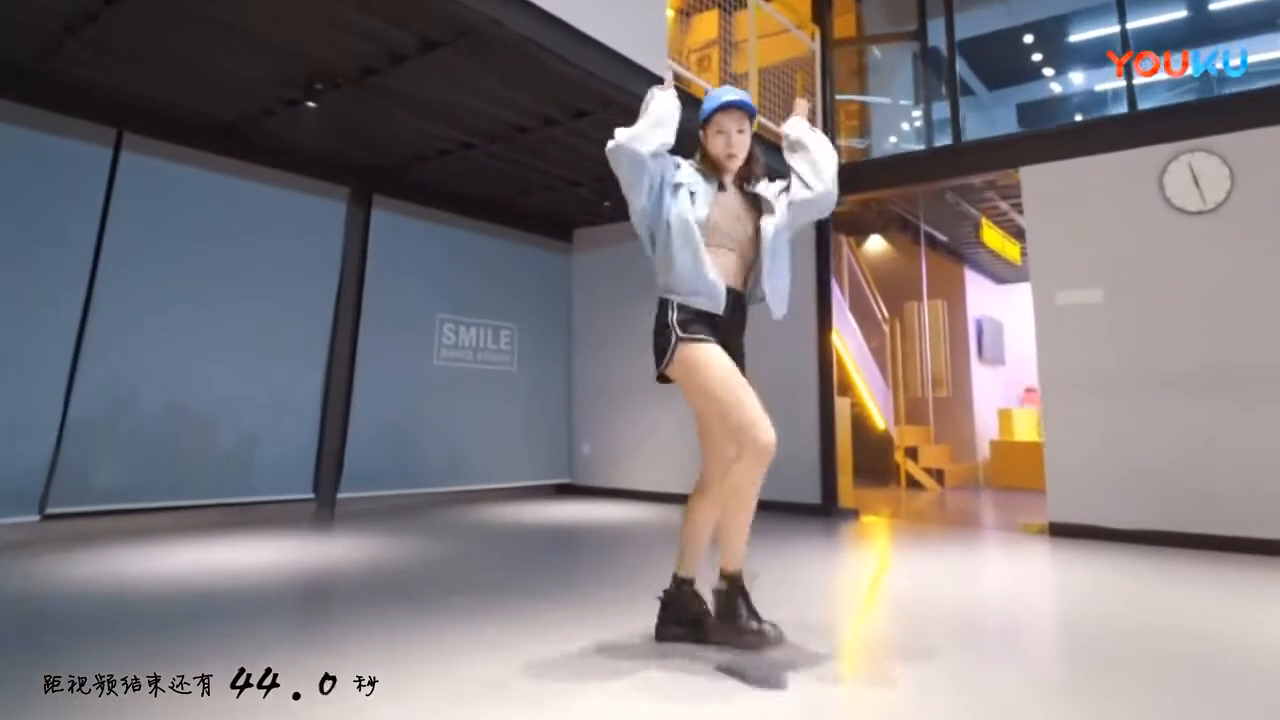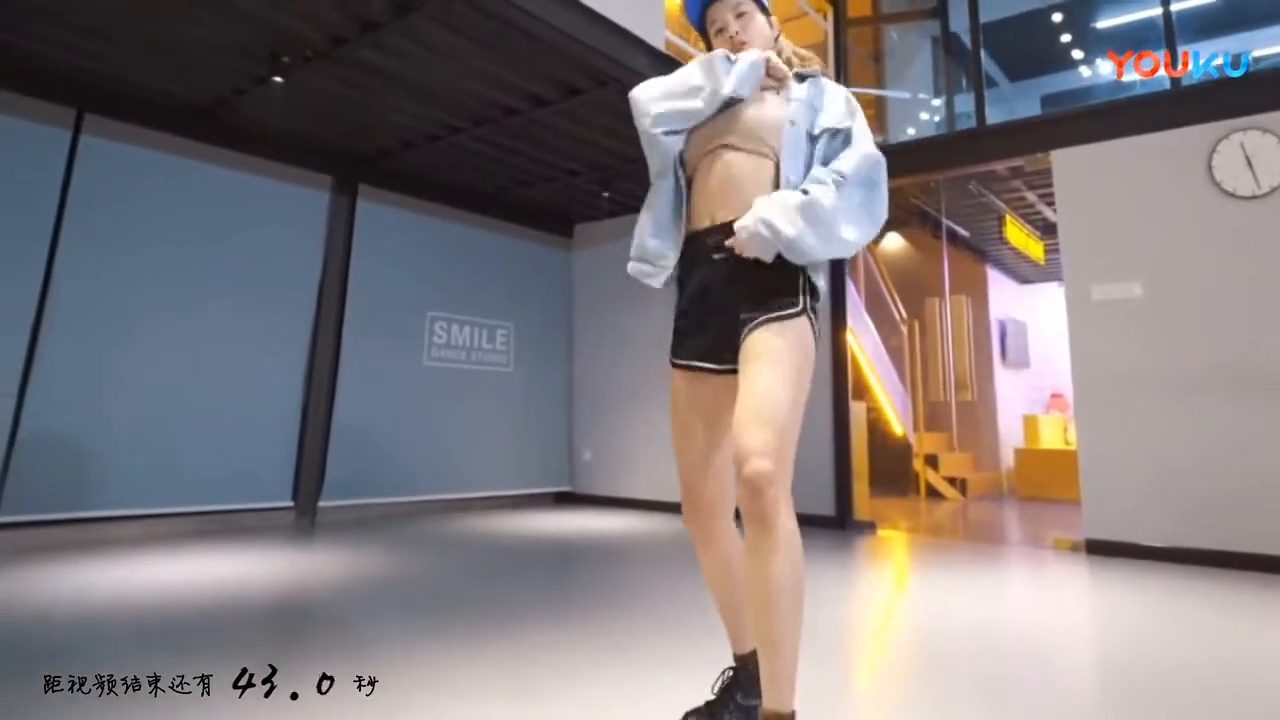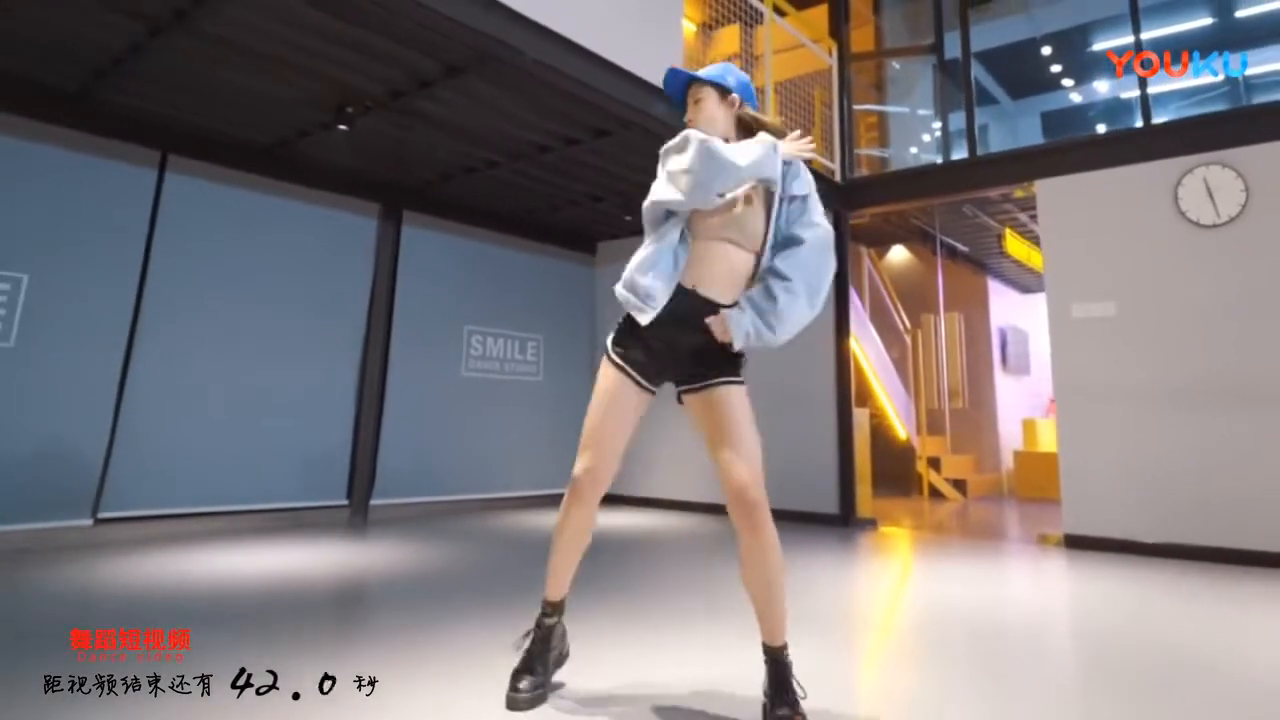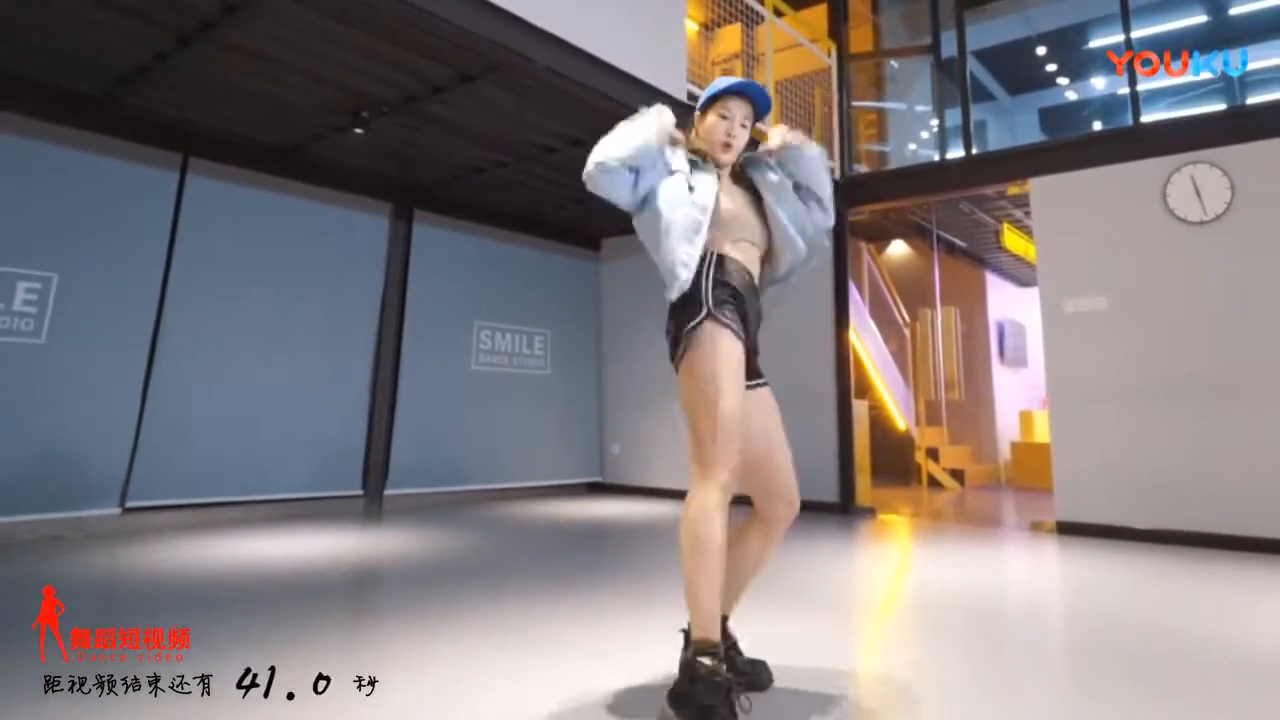
dt=1s
person 1, frame 1
left shoulder: (760, 198)
right shoulder: (683, 184)
left elbow: (818, 194)
right elbow: (627, 149)
left wrist: (797, 135)
right wrist: (663, 107)
left hip: (730, 327)
right hip: (689, 321)
left knee: (721, 469)
right knee: (758, 440)
left ankle: (681, 604)
right ankle: (732, 598)
person 1, frame 2
left shoulder: (819, 97)
right shoulder: (708, 101)
left elbow: (857, 190)
right elbow: (650, 108)
left wrist: (774, 227)
right wrist: (734, 70)
left hip: (775, 279)
right hip: (700, 285)
left knee: (761, 474)
right knee: (703, 505)
person 1, frame 3
left shoulder: (788, 174)
right shoulder: (686, 157)
left elbow: (808, 263)
right elbow: (704, 179)
left wrist: (749, 323)
right wrist: (770, 153)
left hip: (712, 343)
right hip: (650, 326)
left knee: (748, 498)
right knee: (587, 481)
right ankle: (547, 631)
person 1, frame 4
left shoulder: (760, 189)
right shoulder: (672, 170)
left elbow: (818, 213)
right elbow: (606, 170)
left wrist: (789, 151)
right wrist: (652, 127)
left hip: (741, 334)
right hip: (703, 306)
left knee: (780, 501)
right knee: (717, 473)
left ankle: (714, 635)
right ankle: (702, 662)
